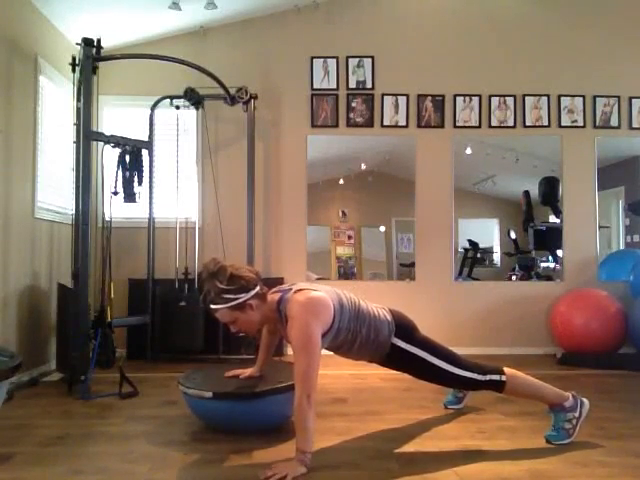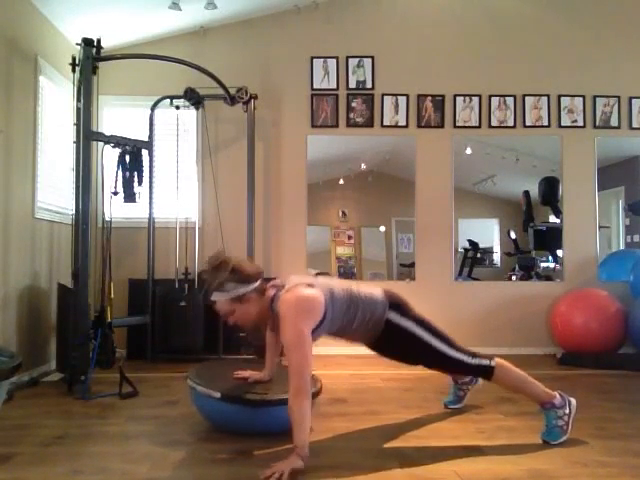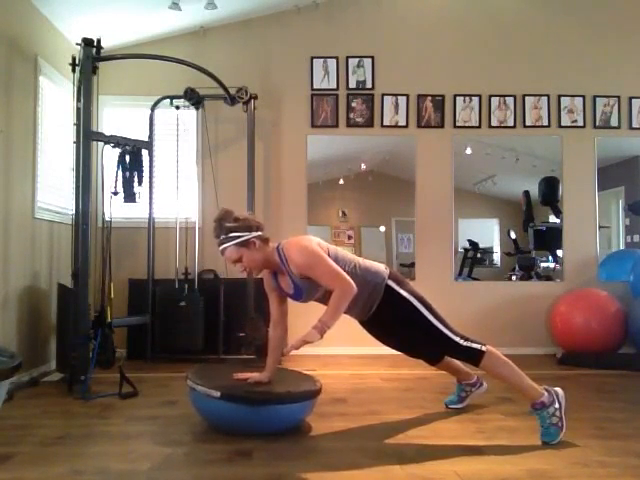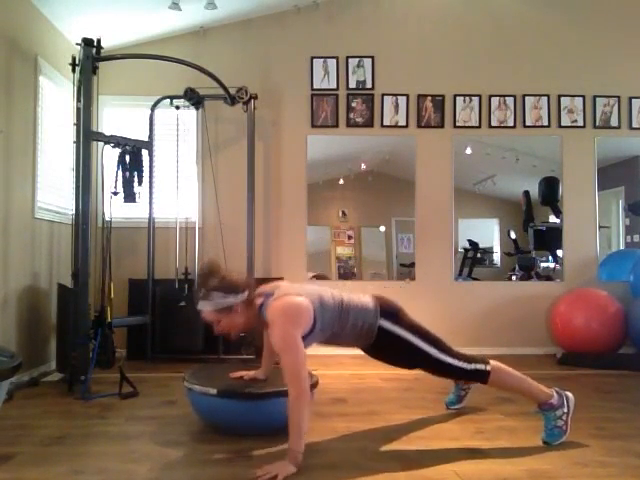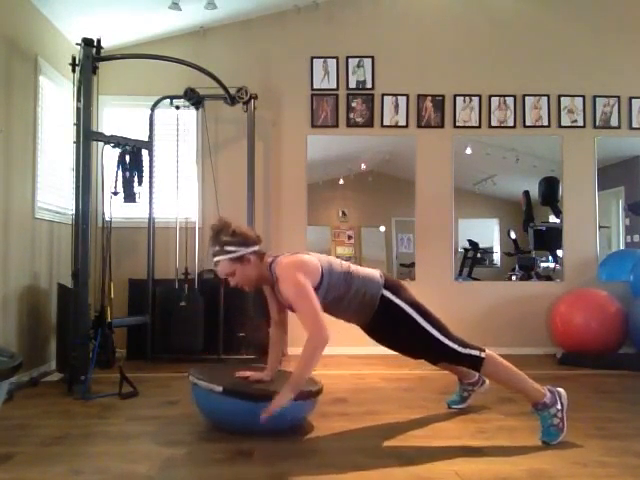
dt=1s
person 1, frame 1
left shoulder: (301, 312)
right shoulder: (272, 300)
left elbow: (306, 395)
right elbow: (272, 329)
right wrist: (257, 368)
left hip: (393, 338)
right hip: (378, 332)
left knee: (477, 375)
left ankle: (567, 403)
right ankle: (460, 389)
person 1, frame 2
left shoulder: (290, 310)
right shoulder: (268, 295)
left elbow: (300, 390)
right elbow: (274, 331)
right wrist: (266, 371)
left hip: (387, 317)
right hip: (371, 320)
left knee: (467, 361)
left ankle: (555, 402)
right ankle: (463, 381)
person 1, frame 3
left shoulder: (298, 252)
right shoulder: (271, 276)
left elbow: (346, 287)
right elbow: (277, 325)
left wrist: (319, 329)
right wrist: (267, 373)
left hip: (386, 292)
right hip: (368, 312)
left knee: (456, 345)
right knee: (426, 351)
left ankle: (544, 399)
right ankle: (469, 382)
person 1, frame 4
left shoulder: (281, 316)
right shoulder: (260, 297)
left elbow: (300, 391)
right wrist: (262, 371)
left hip: (381, 325)
right hip: (365, 323)
left knee: (459, 366)
left ankle: (552, 400)
right ankle: (463, 384)
person 1, frame 5
left shoulder: (288, 273)
right shoulder: (269, 275)
left elbow: (319, 336)
right elbow: (278, 325)
left wrist: (290, 390)
right wrist: (268, 372)
left hip: (385, 301)
right hip: (368, 312)
left knee: (457, 351)
right knee: (430, 353)
left ankle: (547, 400)
right ankle: (471, 383)
